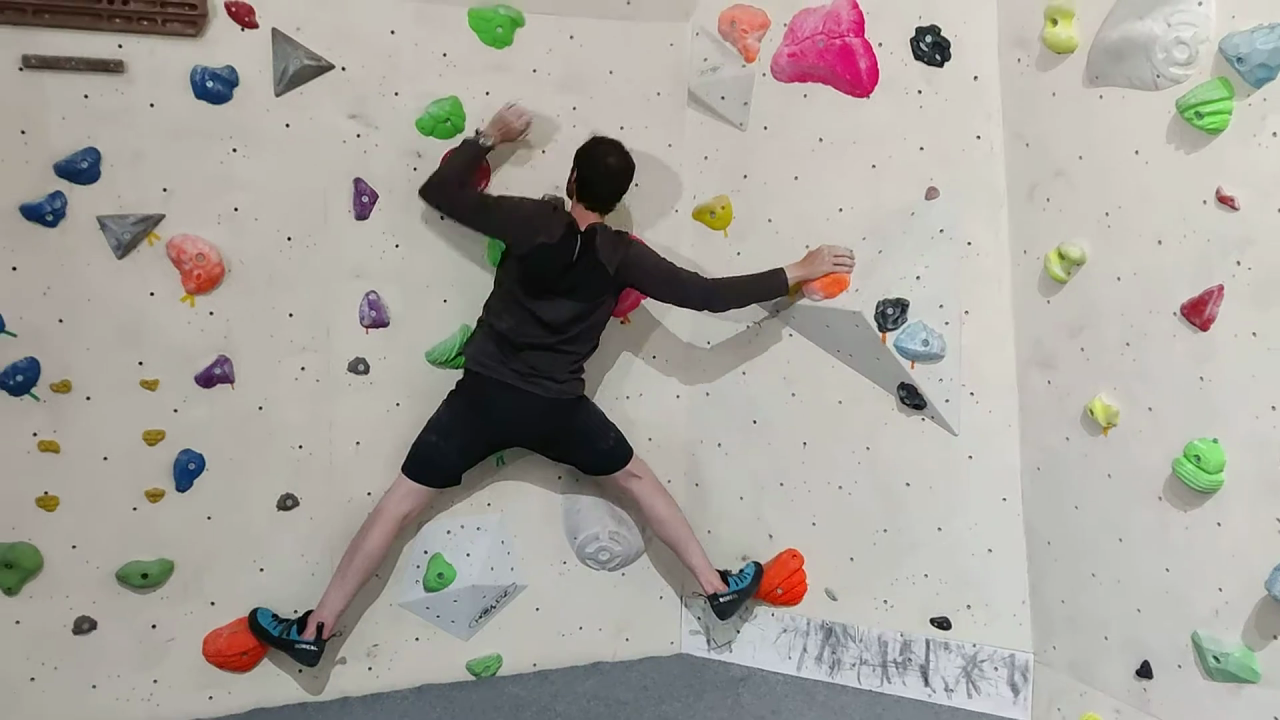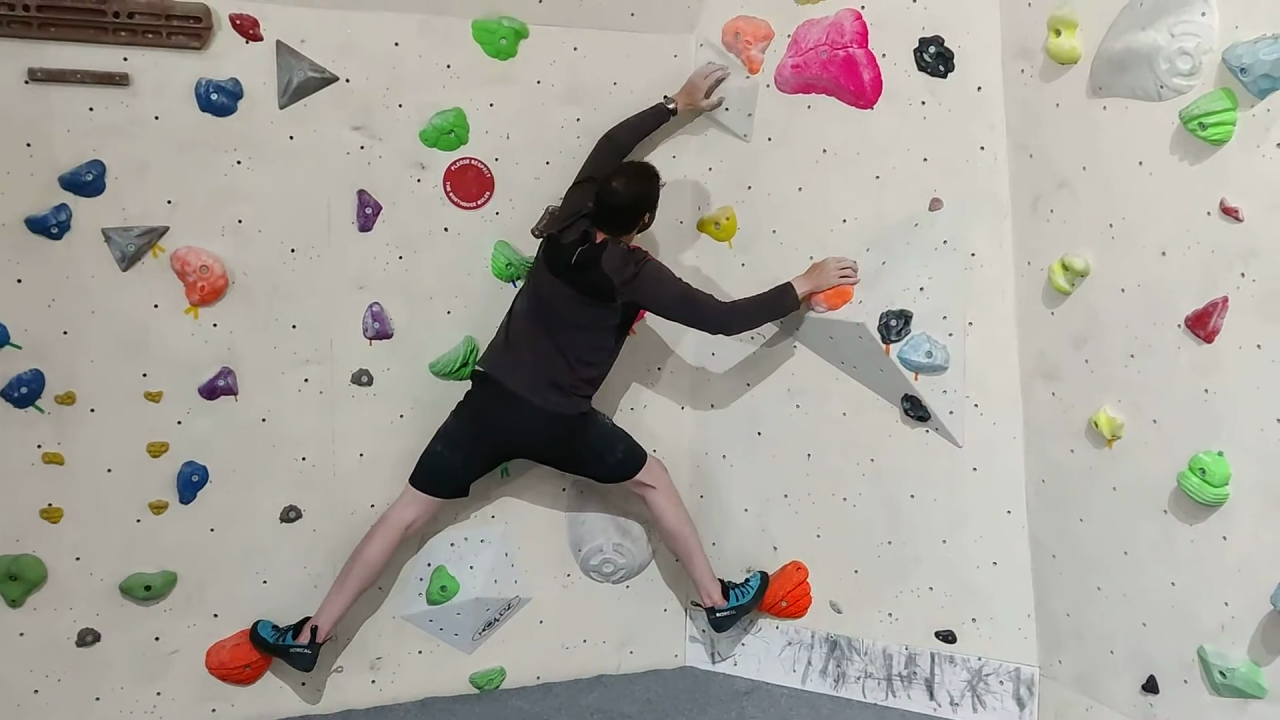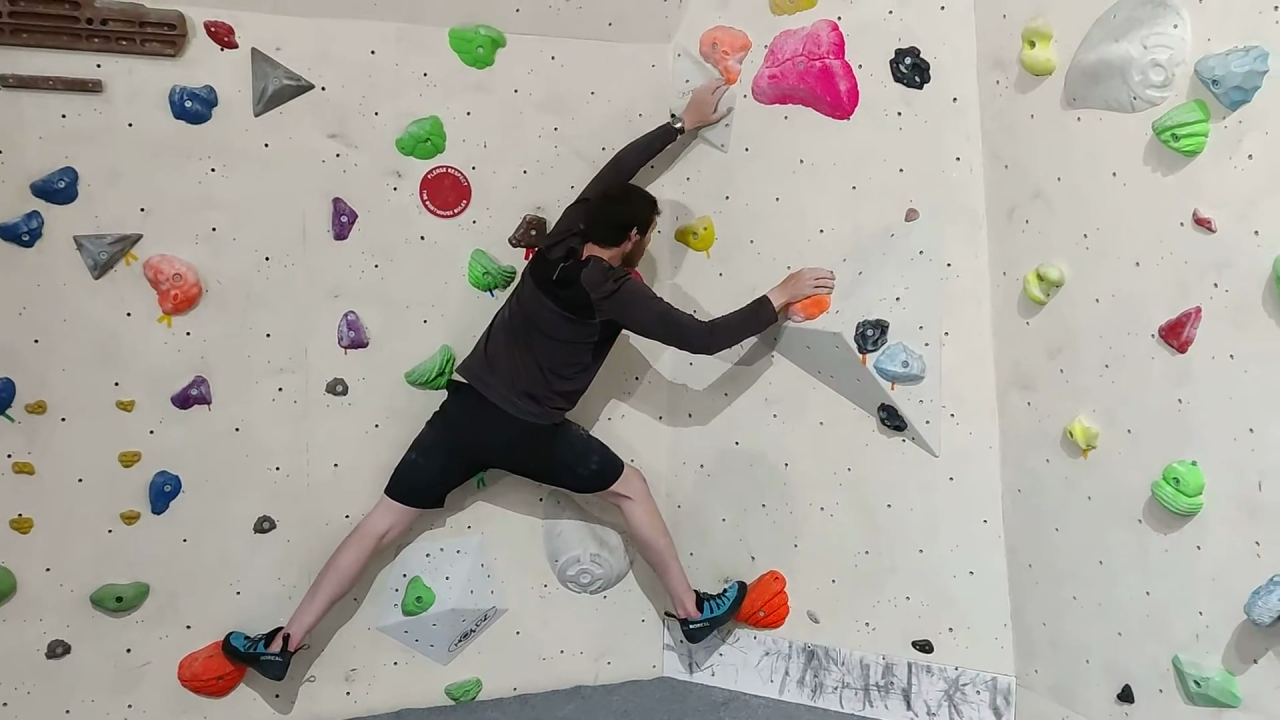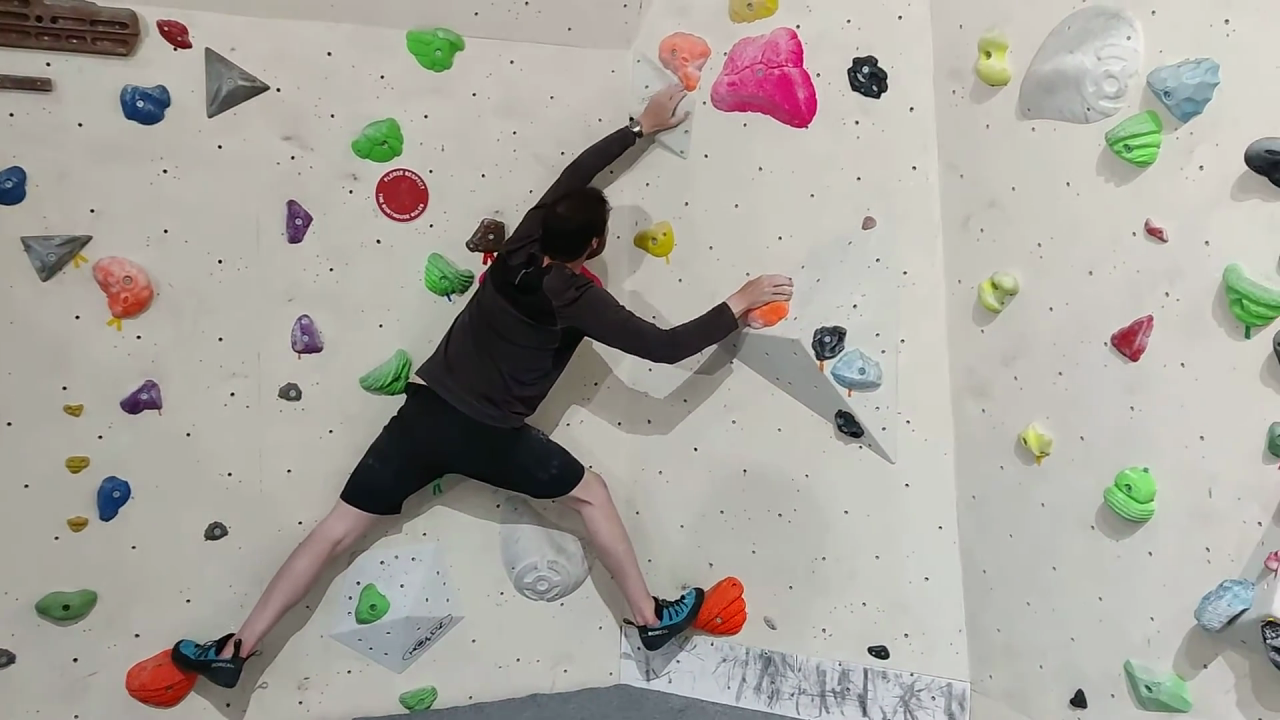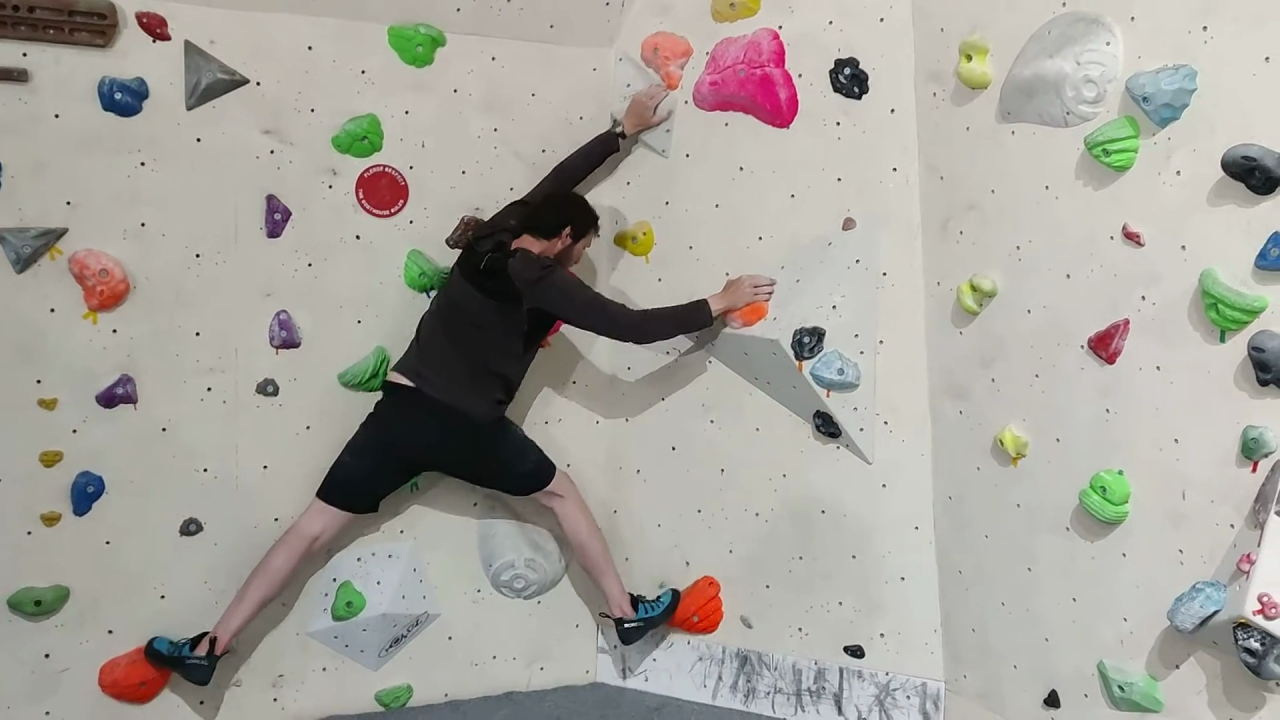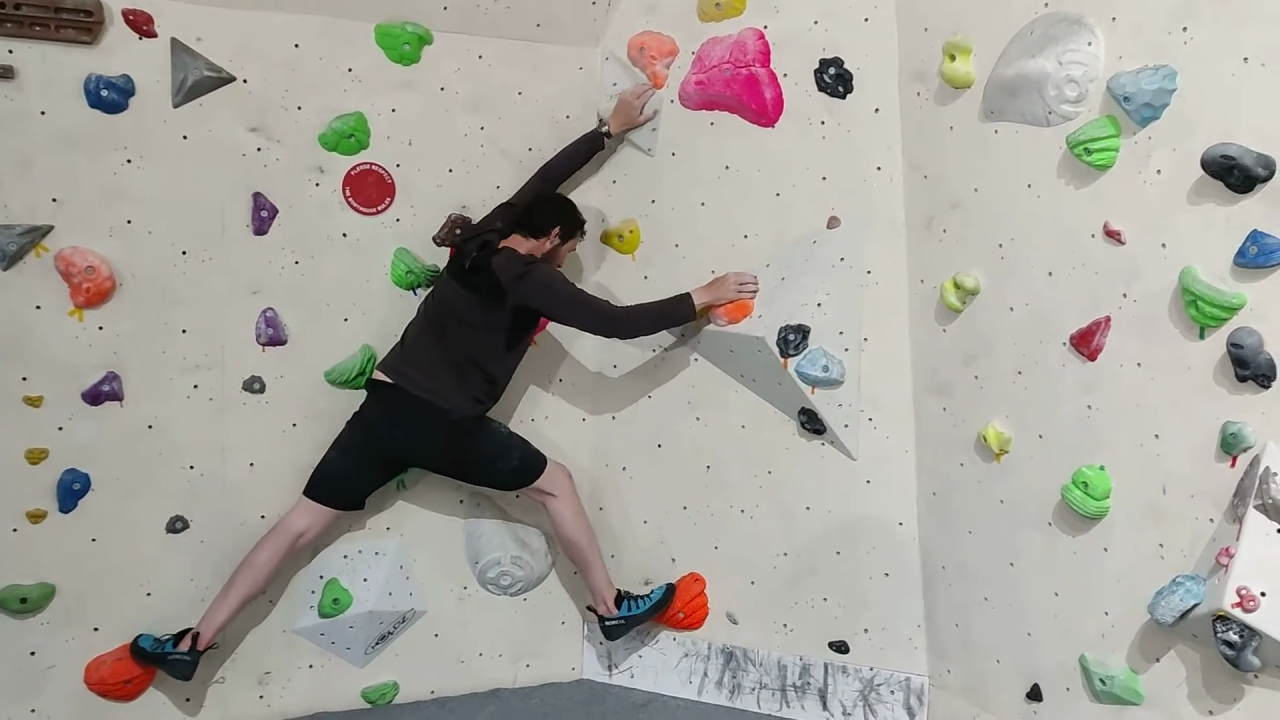
dt=0.7s
person 1, frame 1
left shoulder: (530, 221)
right shoulder: (622, 255)
left elbow: (438, 192)
right elbow: (709, 294)
left wrist: (490, 137)
right wrist: (797, 272)
left hip: (483, 394)
right hip: (557, 408)
left knee: (400, 503)
right knee: (636, 477)
left ankle: (315, 628)
right ankle: (716, 586)
person 1, frame 2
left shoulder: (567, 224)
right shoulder: (634, 274)
left elbow: (608, 148)
right elbow: (724, 318)
left wrist: (673, 106)
right wrist: (804, 286)
left hip: (491, 403)
right hip: (560, 423)
left knee: (406, 512)
right knee: (652, 481)
left ankle: (312, 634)
right ankle: (715, 600)
person 1, frame 3
left shoulder: (562, 238)
right shoulder: (614, 292)
left elbow: (616, 168)
right elbow: (704, 338)
left wrist: (681, 124)
right wrist: (779, 297)
left hip: (465, 411)
right hip: (528, 432)
left knee: (380, 523)
right knee: (630, 489)
left ankle: (283, 644)
right ankle: (690, 612)
person 1, frame 4
left shoulder: (523, 243)
right shoulder: (576, 299)
left elbow: (574, 172)
right elbow: (666, 346)
left wrist: (640, 127)
right wrist: (739, 304)
left hip: (424, 414)
right hip: (486, 436)
left knee: (336, 530)
right knee: (591, 493)
left ankle: (236, 649)
right ankle: (648, 618)
person 1, frame 5
left shoulder: (493, 234)
right shoulder: (542, 282)
left elbow: (556, 180)
right elbow: (632, 326)
left wrist: (623, 131)
right wrist: (716, 305)
left hip: (399, 411)
right hip: (463, 428)
left knee: (311, 529)
right knee: (562, 491)
left ankle: (210, 648)
right ankle: (625, 610)
person 1, frame 6
left shoulder: (482, 238)
right shoulder: (529, 279)
left elbow: (542, 179)
right elbow: (620, 323)
left wrist: (609, 129)
right wrist: (702, 297)
left hip: (385, 408)
right hip: (446, 428)
left knee: (298, 525)
right knee: (557, 484)
left ankle: (193, 643)
right ankle: (610, 607)
